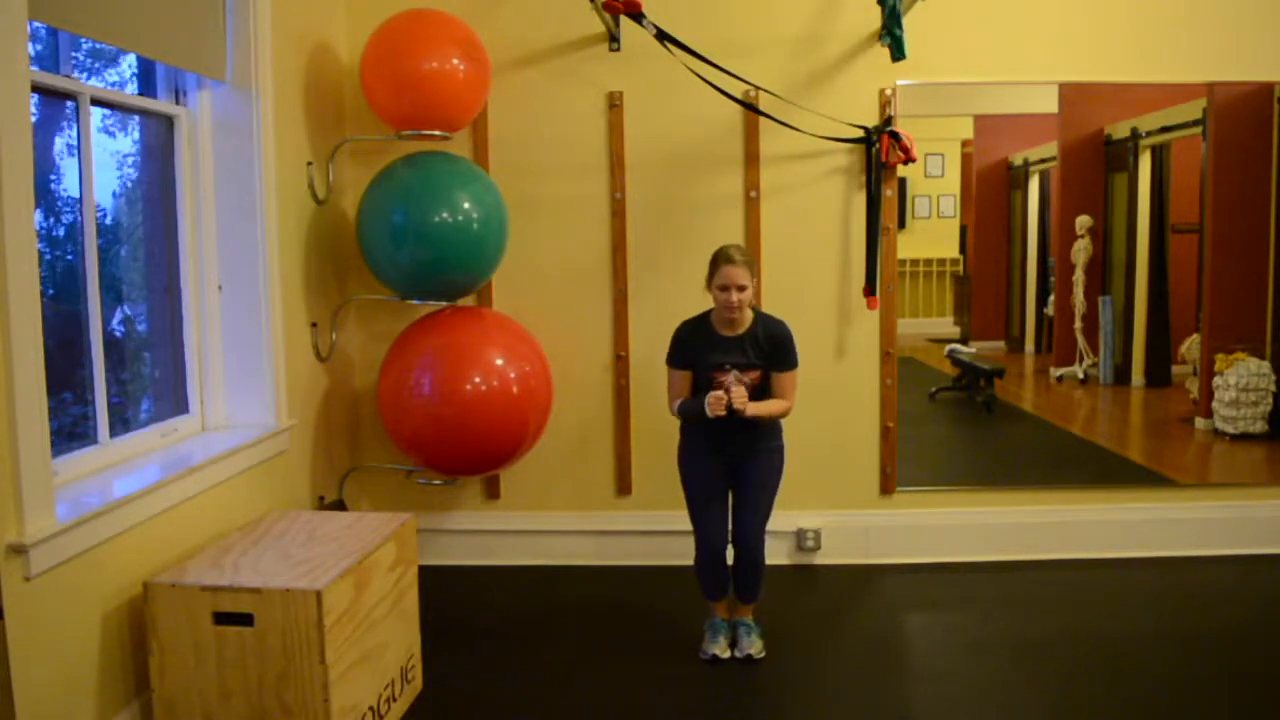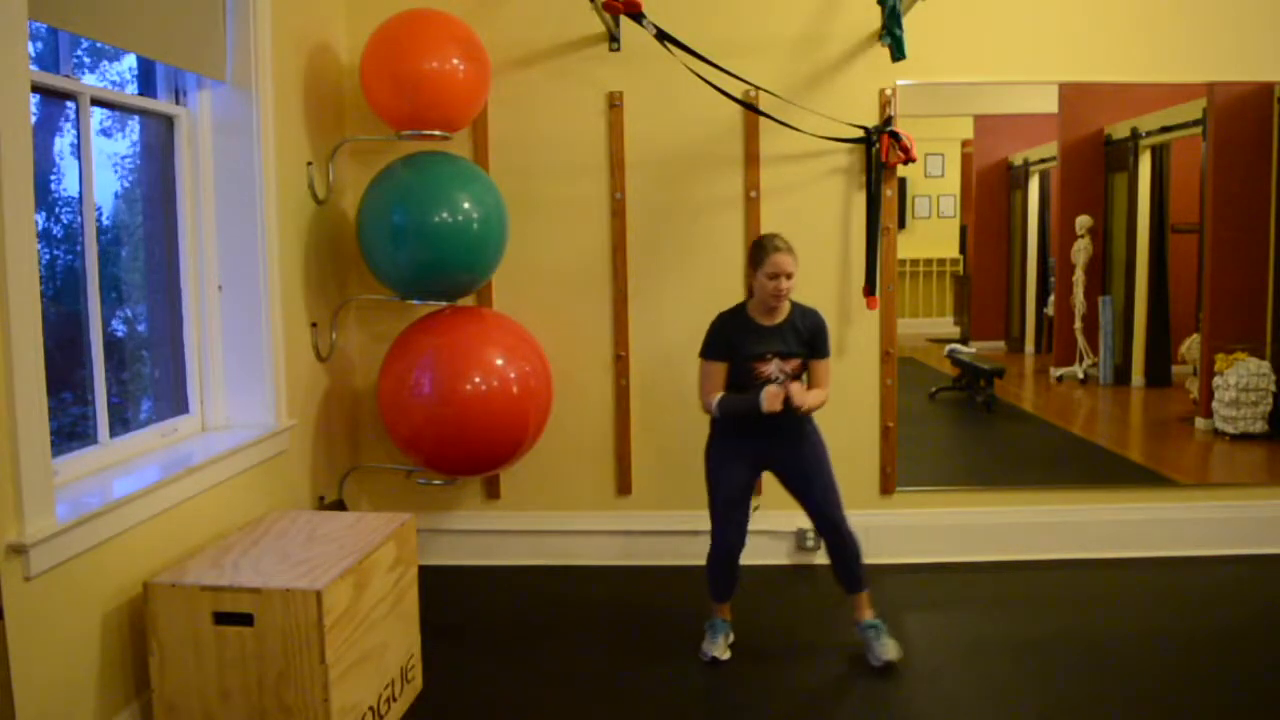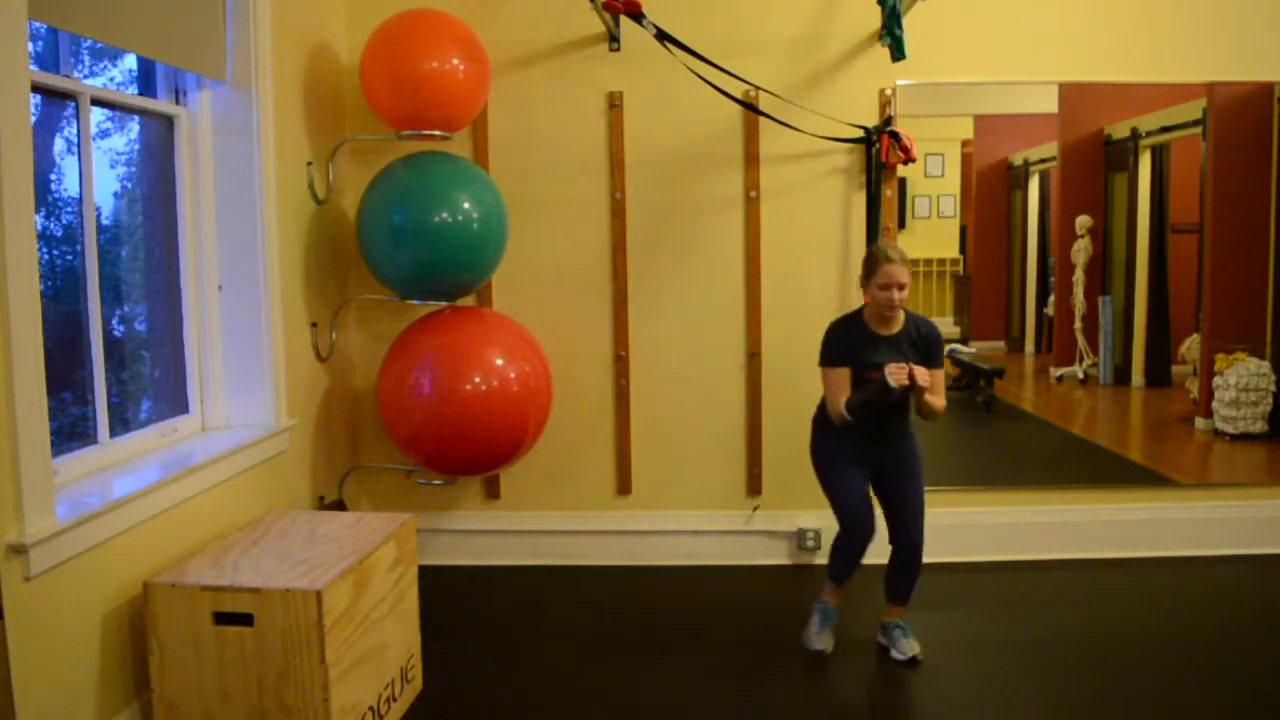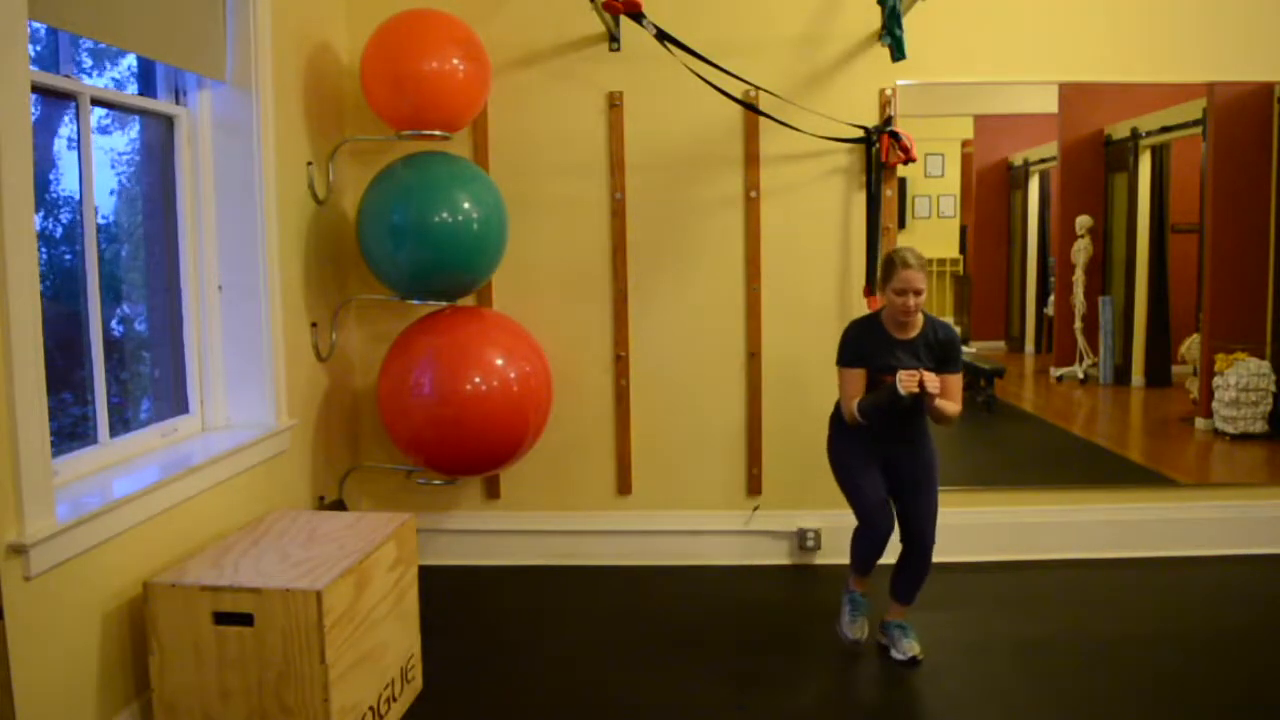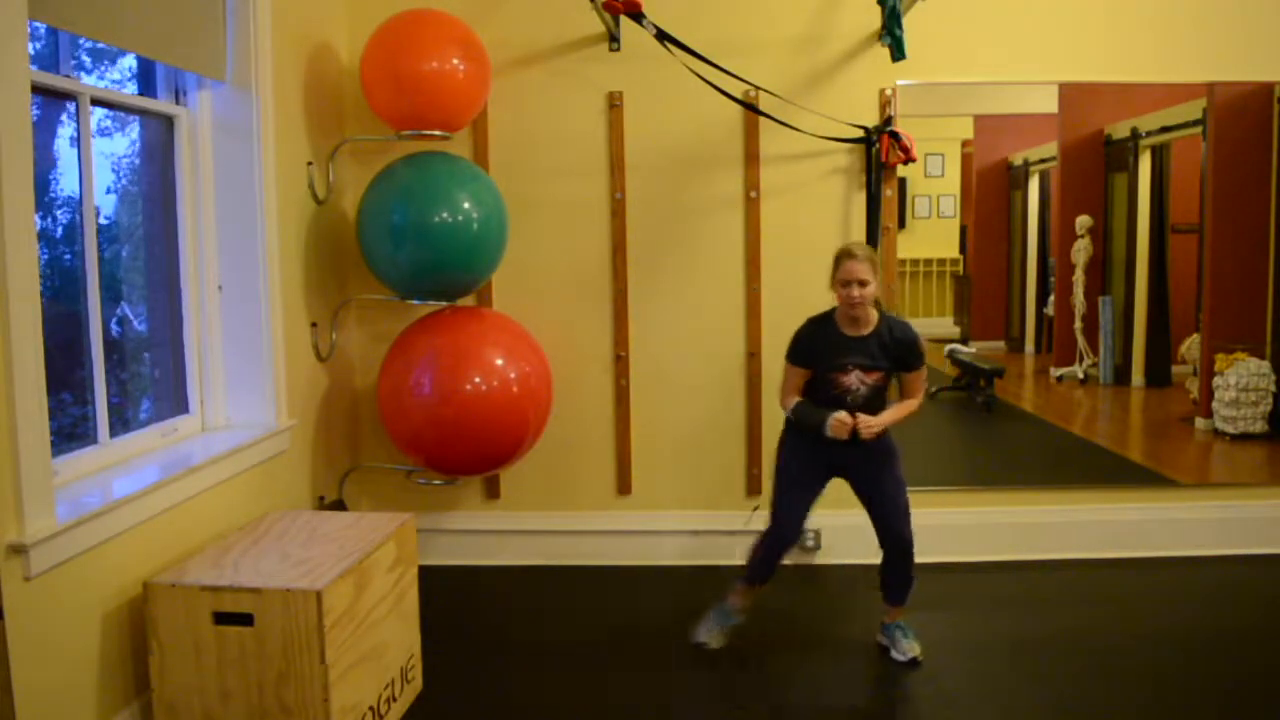
dt=0.5s
person 1, frame 1
left shoulder: (775, 333)
right shoulder: (689, 335)
left elbow: (785, 402)
right elbow: (676, 403)
left wrist: (749, 407)
right wrist: (702, 407)
left hip: (760, 448)
right hip: (703, 449)
left knee: (749, 539)
right knee: (710, 540)
left ankle: (745, 619)
right ankle: (718, 619)
person 1, frame 2
left shoulder: (810, 322)
right shoulder: (726, 328)
left elbow: (821, 391)
right elbow: (710, 400)
left wrist: (807, 398)
right wrist: (755, 401)
left hip: (795, 436)
right hip: (735, 442)
left knee: (834, 527)
right knee: (728, 538)
left ankle: (867, 621)
right ankle: (720, 623)
person 1, frame 3
left shoulder: (925, 333)
right shoulder: (843, 333)
left elbow: (935, 411)
right elbow: (839, 410)
left wrist: (923, 391)
right wrist: (881, 386)
left hip: (895, 441)
right hip: (840, 443)
left knee: (910, 539)
right knee: (858, 527)
left ankle: (893, 624)
right ankle: (827, 605)
person 1, frame 4
left shoulder: (943, 337)
right shoulder: (859, 334)
left elbow: (952, 412)
right elbow: (851, 411)
left wrist: (933, 396)
right wrist: (894, 392)
left hip: (911, 442)
right hip: (856, 441)
left knee: (921, 538)
right knee: (877, 520)
left ankle: (895, 623)
right ankle: (855, 591)
person 1, frame 5
left shoulder: (900, 336)
right shoulder: (812, 333)
left elbow: (914, 397)
right elbow: (789, 399)
left wrist: (881, 421)
right wrist: (824, 420)
left hip: (869, 446)
right hip: (808, 442)
left knee: (899, 540)
right knee: (783, 533)
left ankle: (893, 625)
right ankle: (735, 605)
